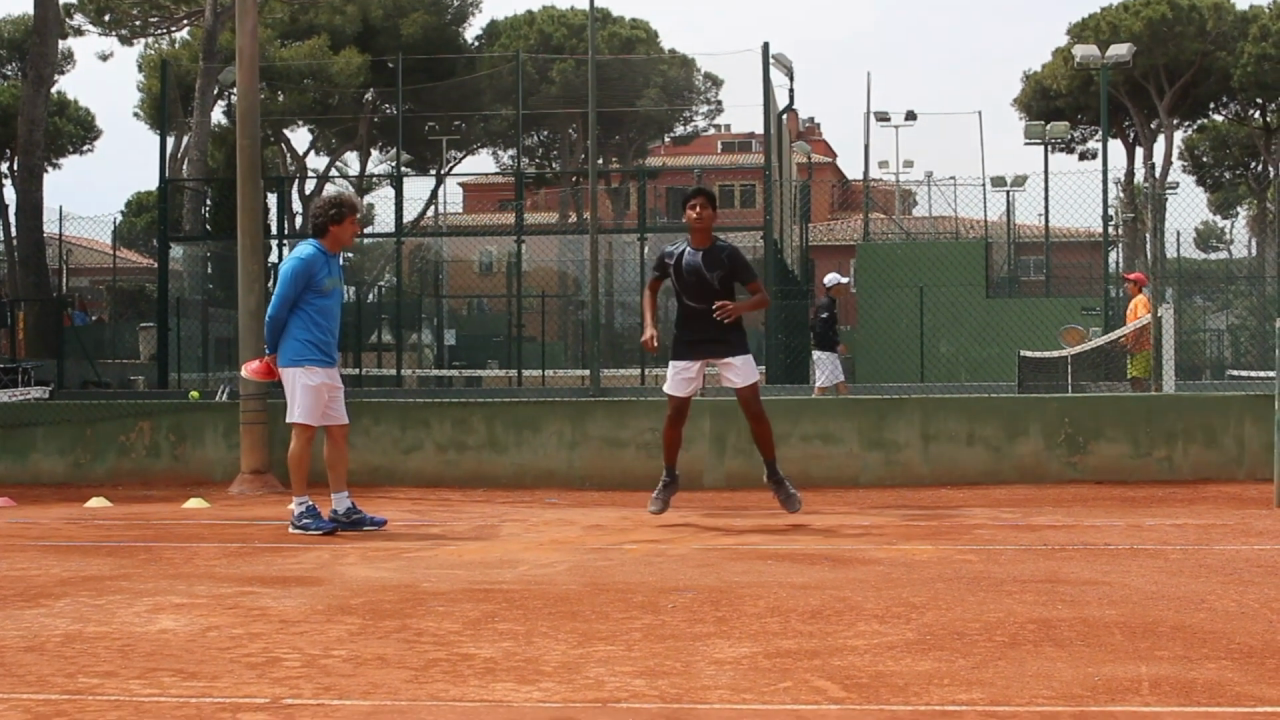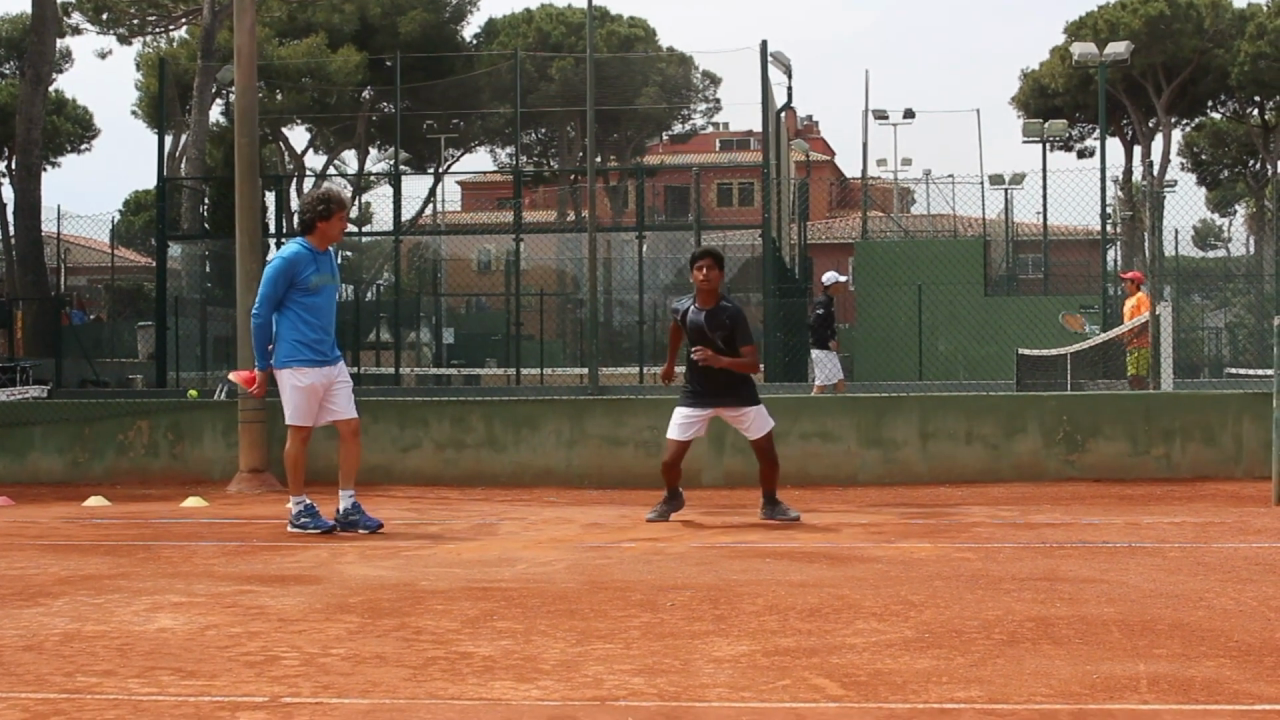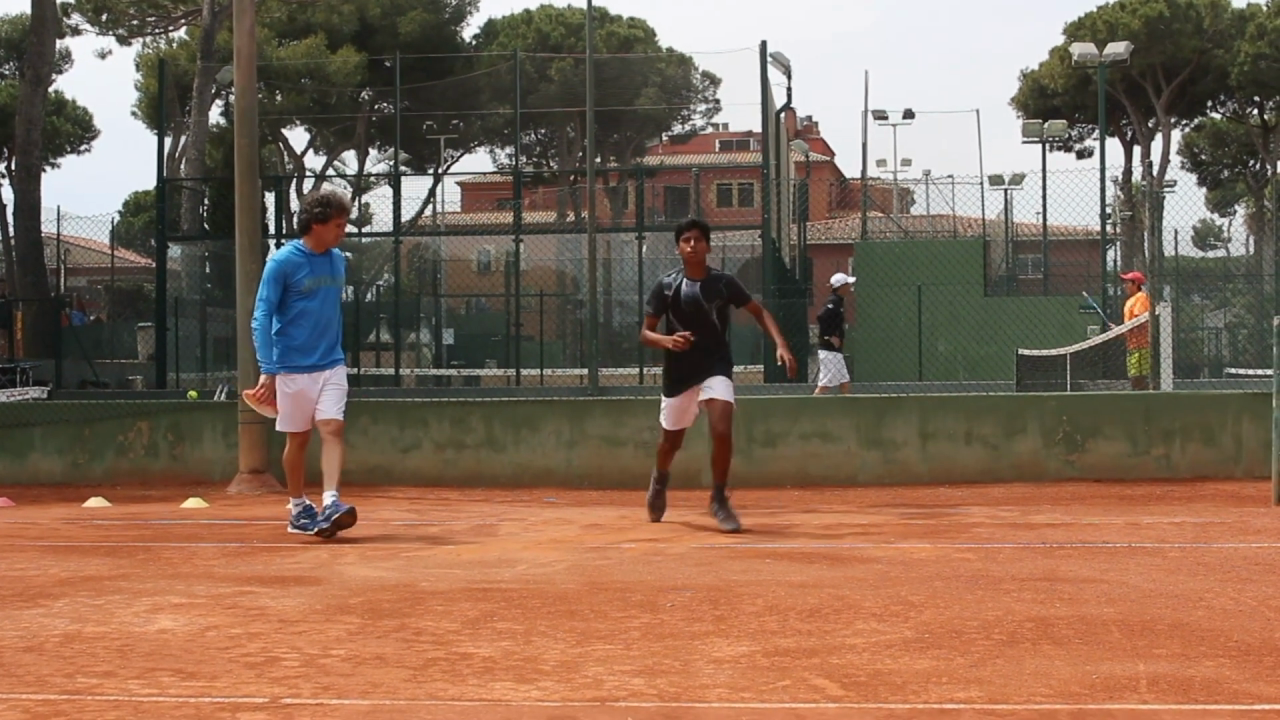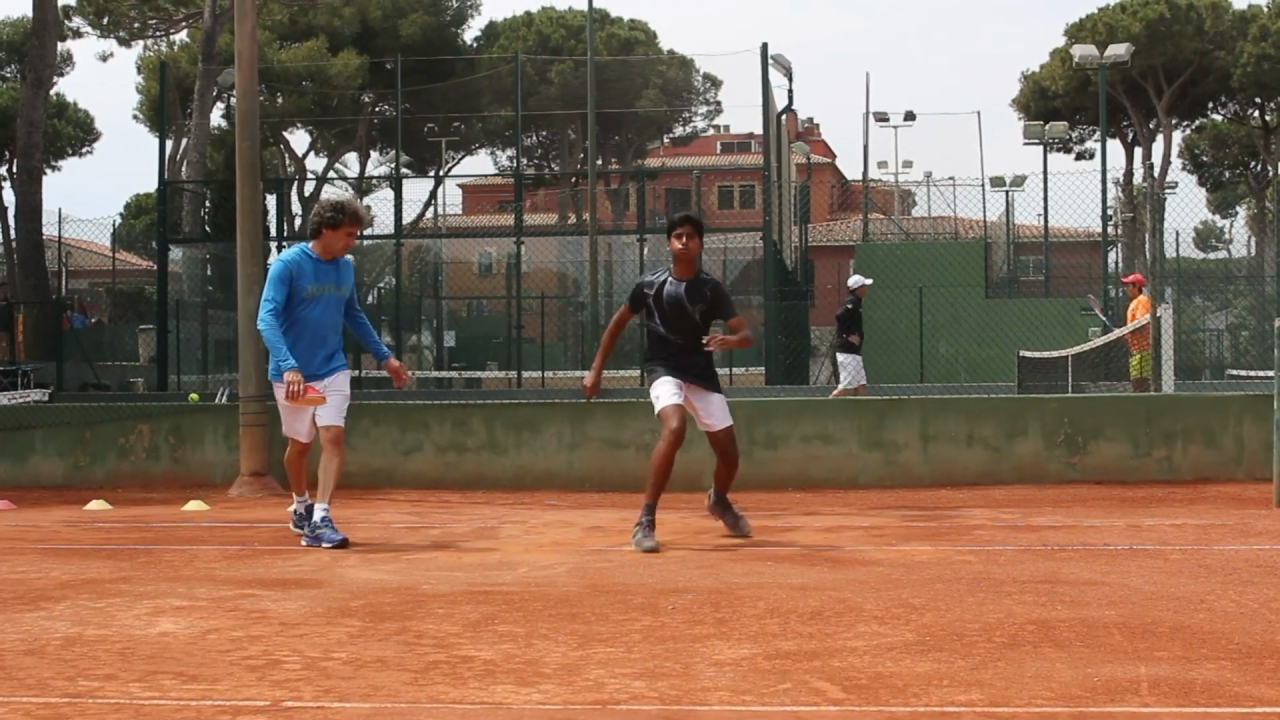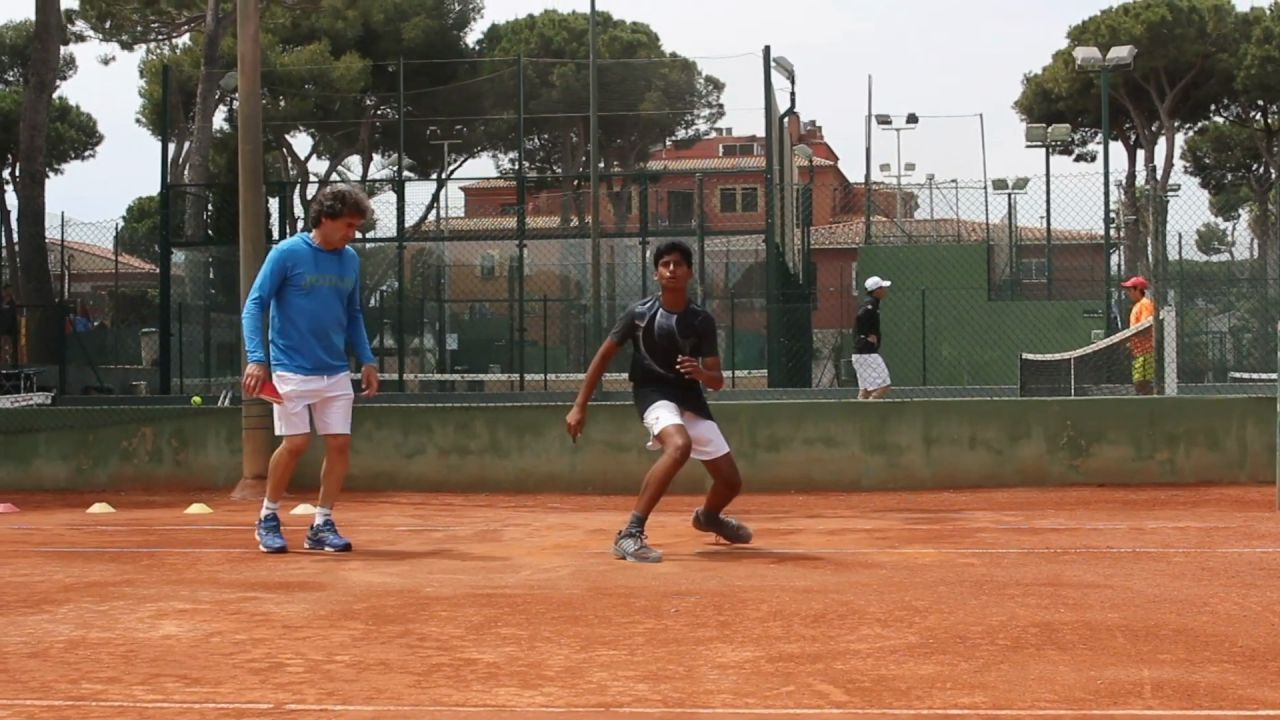
dt=0.3s
person 1, frame 1
left shoulder: (332, 259)
right shoulder: (303, 259)
right elbow: (276, 312)
right wrist: (274, 352)
left hip: (328, 362)
right hip: (303, 362)
left knee: (338, 432)
right knee: (304, 431)
left ankle: (342, 509)
right ankle: (301, 511)
person 1, frame 2
left shoulder: (329, 256)
right shoulder: (288, 259)
right elbow: (260, 313)
right wrist: (262, 365)
left hip: (332, 361)
right hip: (298, 363)
left knee: (350, 428)
right knee: (300, 432)
left ankle: (347, 507)
right ankle: (299, 509)
person 1, frame 3
left shoulder: (338, 260)
right shoulder: (282, 262)
right elbow: (262, 317)
left wrist: (340, 357)
right wrist: (266, 369)
left hip: (330, 365)
right hip: (291, 368)
left knee: (331, 429)
right knee: (298, 438)
left ankle: (331, 505)
right ankle: (299, 508)
person 1, frame 4
left shoulder: (345, 267)
right shoulder: (287, 263)
left elbow: (354, 315)
right elbow: (267, 319)
left wrist: (385, 356)
right wrist: (288, 366)
left hip: (333, 371)
right hip: (294, 374)
left knee: (332, 437)
right knee: (299, 444)
left ankle: (321, 520)
right ankle: (302, 506)
person 1, frame 5
left shoulder: (350, 260)
right shoulder: (287, 253)
right elbow: (255, 306)
left wrist: (367, 359)
right wrist: (256, 358)
left hip: (336, 372)
right hip: (292, 369)
left knee: (339, 444)
right knee: (294, 443)
left ankle: (321, 526)
right ankle: (269, 517)
person 2, frame 1
left shoulder: (729, 254)
right shoulder: (670, 255)
left elbow: (762, 296)
right elbow: (651, 289)
left wrist: (742, 308)
right wrist: (649, 326)
left hip: (729, 341)
right hip: (687, 344)
left knee: (754, 410)
right knee: (675, 415)
left ankle: (774, 476)
right ankle: (669, 479)
person 2, frame 2
left shoulder: (732, 313)
right shoulder: (680, 307)
left elbow: (752, 364)
left wrist: (719, 360)
right wrist: (670, 362)
left hip: (738, 393)
right hip: (696, 394)
left knee: (767, 453)
right knee: (669, 461)
left ankle: (770, 503)
right ankle: (673, 498)
person 2, frame 3
left shoulder: (724, 282)
right shoulder: (664, 286)
left elbow: (759, 311)
right elbow: (645, 332)
left wrist: (781, 345)
right wrist: (667, 340)
left hip: (716, 368)
right hip: (679, 372)
left knee: (722, 429)
right knee: (670, 443)
left ankle: (719, 500)
right ankle: (660, 480)
person 2, frame 4
left shoulder: (712, 288)
right shoulder: (649, 284)
left elbow: (744, 333)
right elbow: (618, 323)
left wrist: (730, 340)
right wrist: (595, 370)
left hip: (702, 374)
right hip: (664, 369)
left knee: (729, 453)
right knee: (673, 430)
left ankle: (719, 501)
right ankle: (645, 521)
person 2, frame 5
left shoulder: (702, 321)
right shoulder: (638, 313)
left elbow: (717, 380)
right elbow: (604, 356)
left wrist: (701, 371)
right wrist: (580, 406)
left hip: (692, 402)
right hip: (654, 395)
left knee: (730, 479)
right knee: (678, 447)
left ankle: (708, 518)
right ankle: (630, 533)
